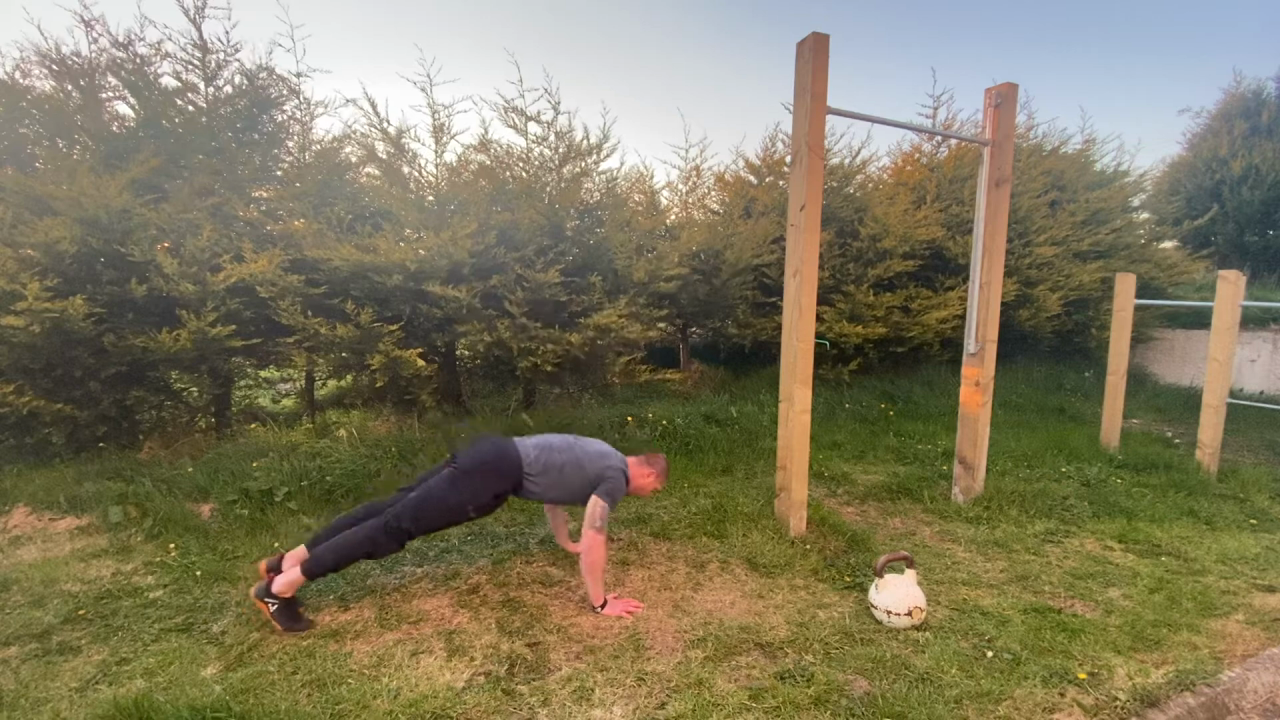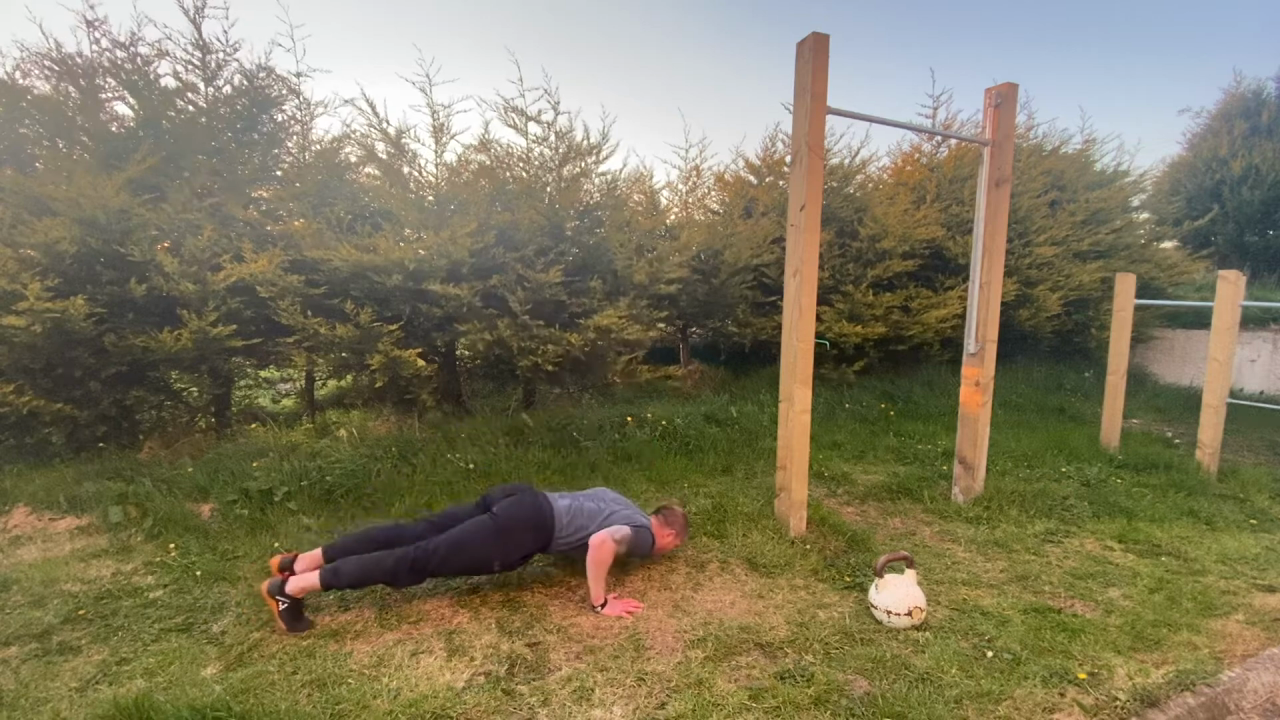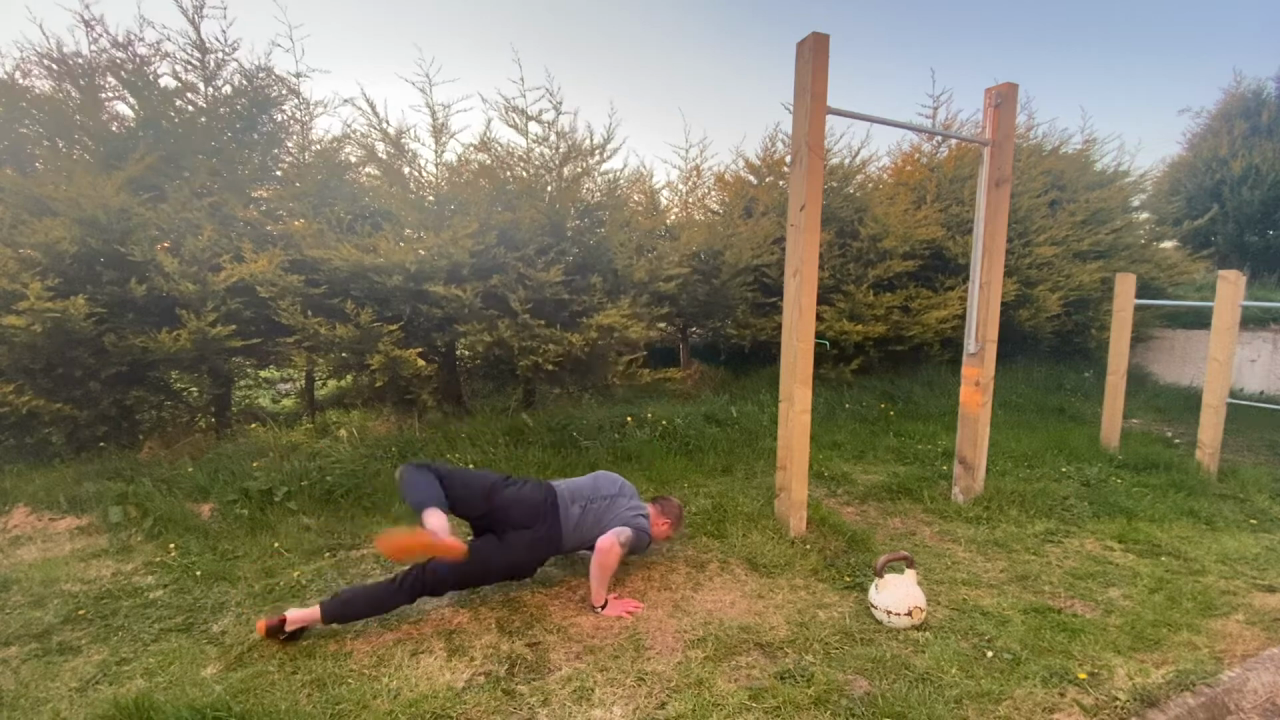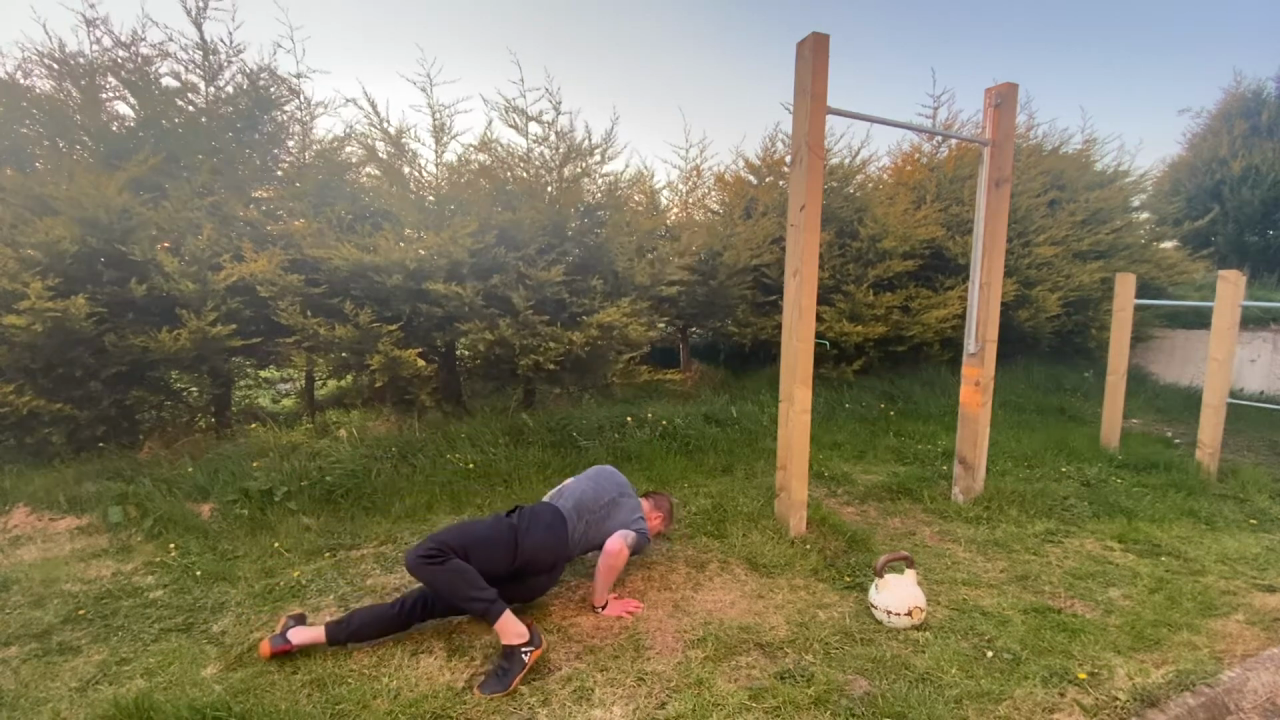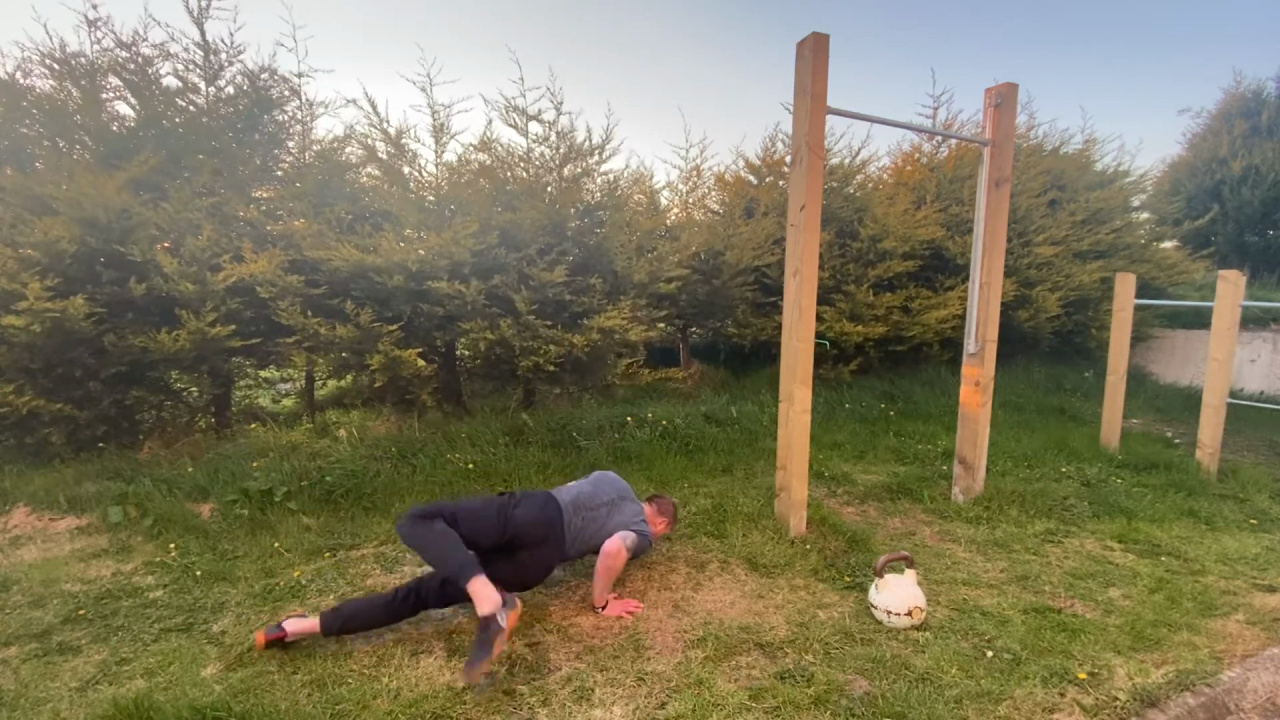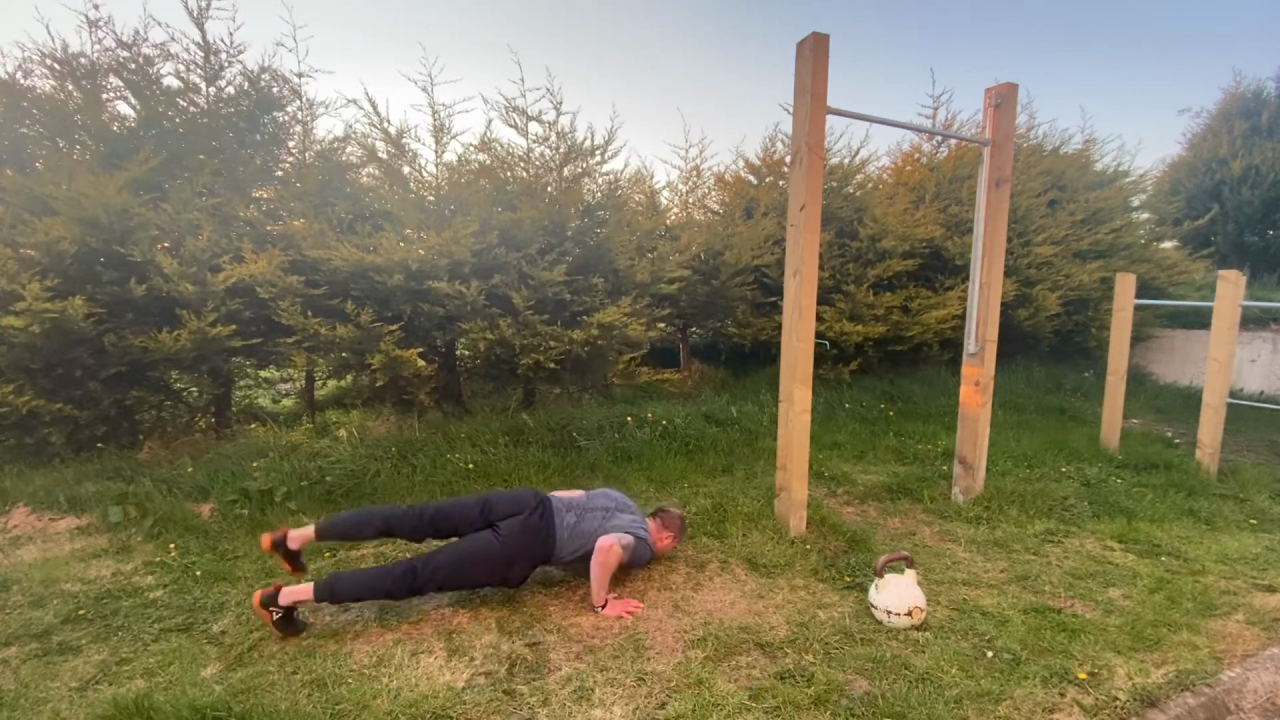
dt=0.5s
person 1, frame 1
left shoulder: (603, 459)
right shoulder: (616, 476)
right elbow: (594, 539)
left wrist: (565, 542)
right wrist: (600, 602)
left hip: (490, 451)
right hip: (494, 471)
left knee: (391, 507)
right knee: (397, 525)
left ankle: (287, 561)
right ankle: (280, 586)
person 1, frame 2
left shoulder: (620, 502)
right shoulder: (643, 536)
right elbow: (601, 543)
left wrist: (573, 543)
right wrist: (600, 602)
left hip: (522, 498)
right hip: (523, 529)
left knee: (414, 533)
right knee: (419, 560)
left ankle: (299, 562)
right ankle: (292, 587)
person 1, frame 3
left shoulder: (616, 481)
right shoulder: (640, 530)
right elbow: (607, 546)
right wrist: (600, 604)
left hip: (530, 498)
right hip: (532, 545)
right knee: (421, 580)
person 1, frame 4
left shoulder: (607, 471)
right shoulder: (640, 532)
right elbow: (615, 549)
right wrist: (601, 603)
left hip: (537, 525)
right hip: (543, 571)
person 1, frame 5
left shoulder: (611, 478)
right shoulder: (642, 534)
right elbow: (612, 552)
right wrist: (601, 602)
left hip: (536, 511)
right hip: (539, 559)
right knee: (428, 593)
person 1, frame 6
left shoulder: (619, 499)
right shoulder: (642, 544)
right elbow: (607, 547)
right wrist: (601, 602)
left hip: (527, 503)
right hip: (523, 543)
left knee: (412, 521)
right knee: (417, 574)
left ankle: (296, 536)
right ankle: (285, 597)
